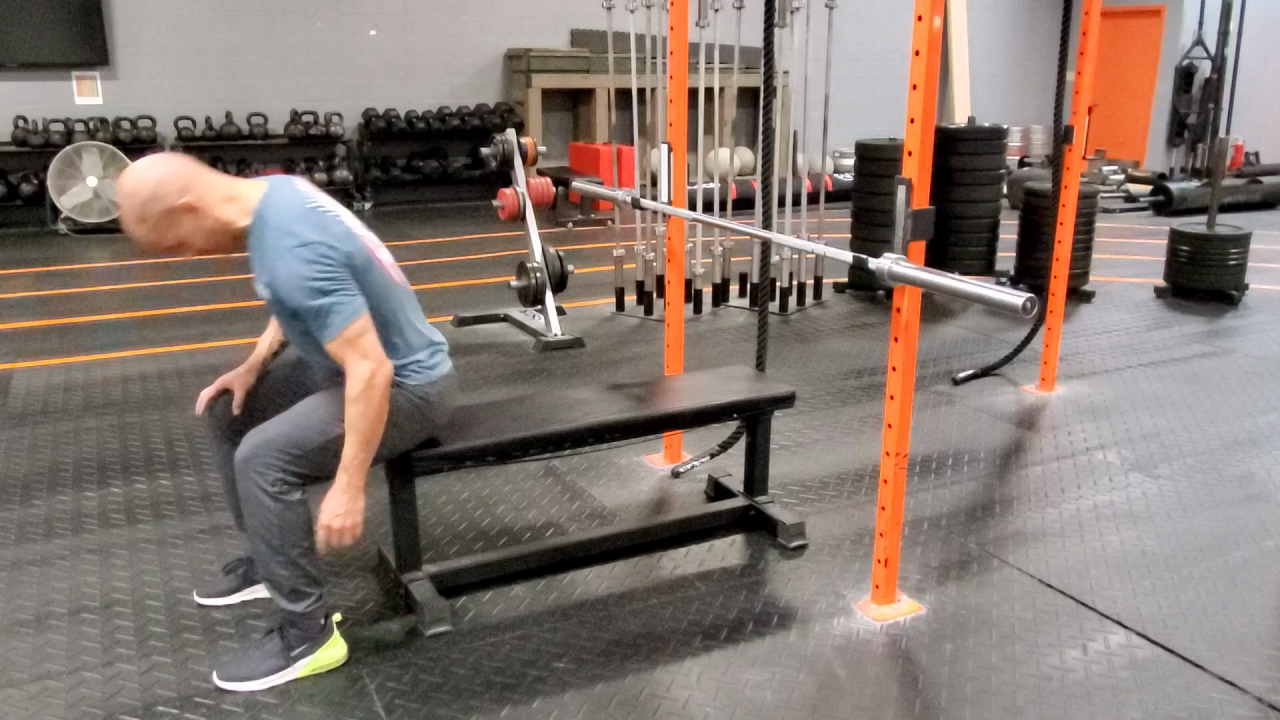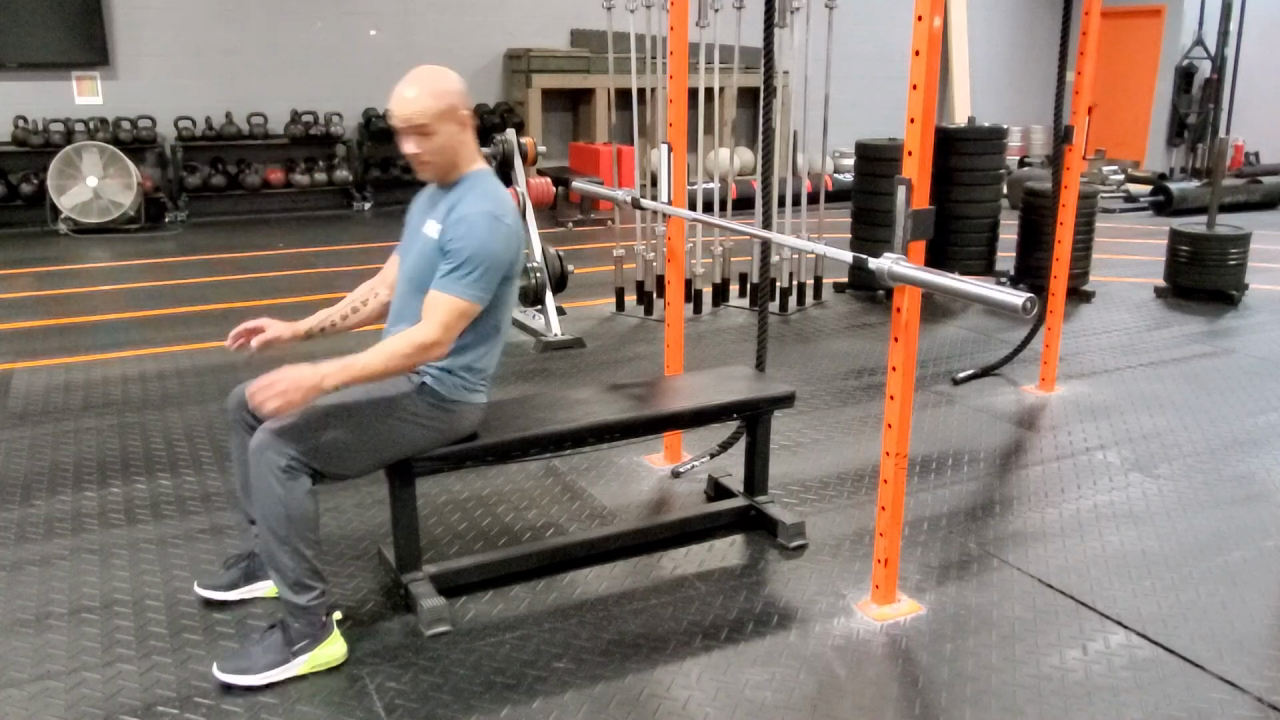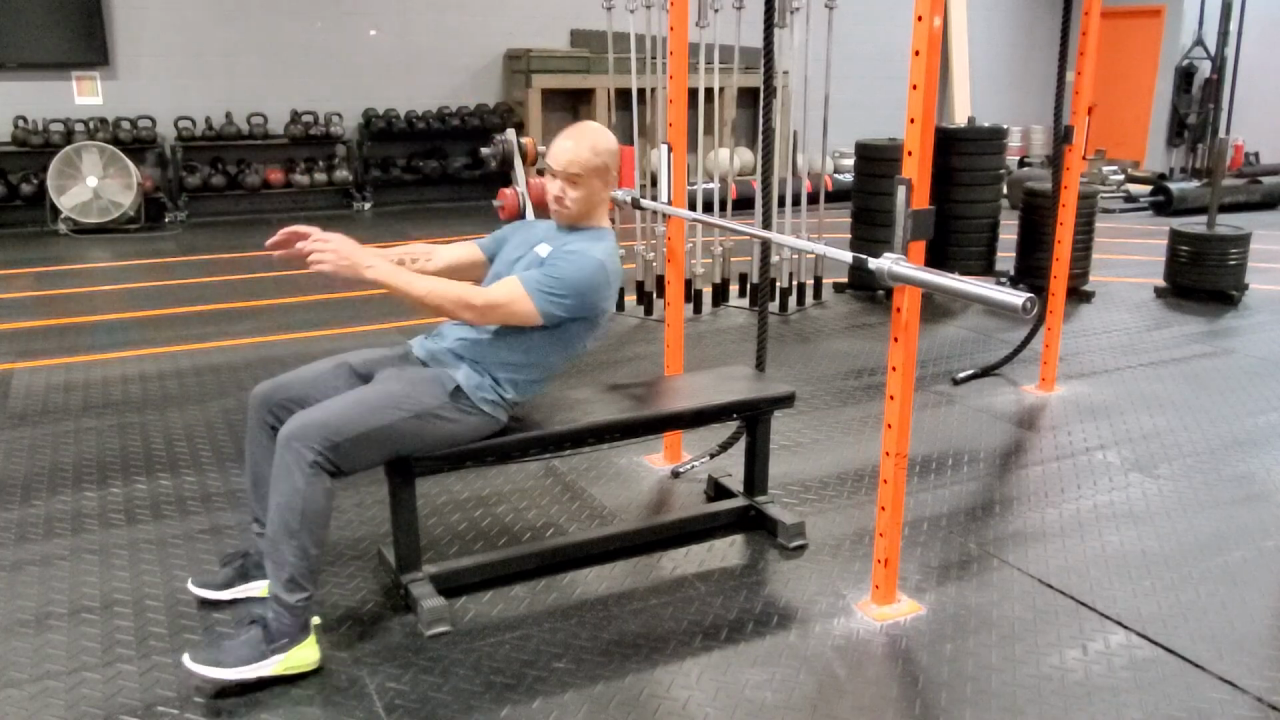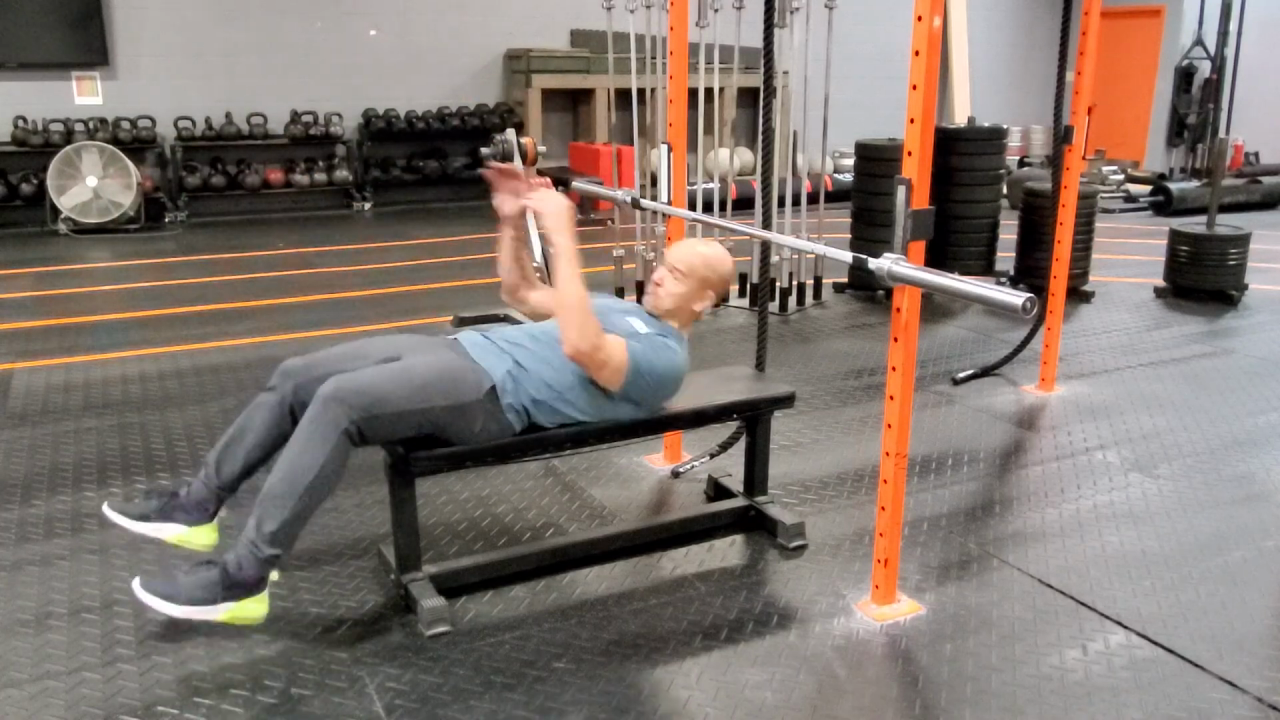
dt=0.4s
person 1, frame 1
left shoulder: (294, 250)
right shoulder: (272, 195)
left elbow: (372, 373)
left wrist: (348, 488)
right wrist: (252, 367)
left hip: (405, 385)
left knee: (260, 459)
right knee: (226, 412)
left ankle: (308, 629)
right ankle: (268, 560)
person 1, frame 2
left shoulder: (483, 217)
right shoulder: (433, 197)
left elbow: (432, 341)
right elbow: (384, 293)
left wrist: (318, 379)
right wrist: (299, 328)
left hip: (436, 395)
right hip: (393, 366)
left knee: (276, 445)
right knee: (248, 404)
left ankle: (308, 628)
right ankle: (268, 551)
person 1, frame 3
left shoulder: (593, 264)
right shoulder: (537, 231)
left elbow: (479, 305)
right elbow: (436, 259)
left wrist: (366, 267)
right wrist: (342, 245)
left hip: (464, 393)
right hip: (422, 354)
left knee: (305, 438)
right knee: (270, 401)
left ankle: (287, 628)
right ankle: (267, 551)
person 1, frame 4
left shoulder: (663, 364)
right shoulder: (619, 308)
left elbow: (579, 348)
right elbow: (520, 302)
left wrist: (557, 233)
right wrist: (509, 220)
left hip: (487, 392)
right hip: (459, 350)
left knee: (337, 399)
right knee: (295, 378)
left ankle: (242, 575)
right ankle: (196, 507)
